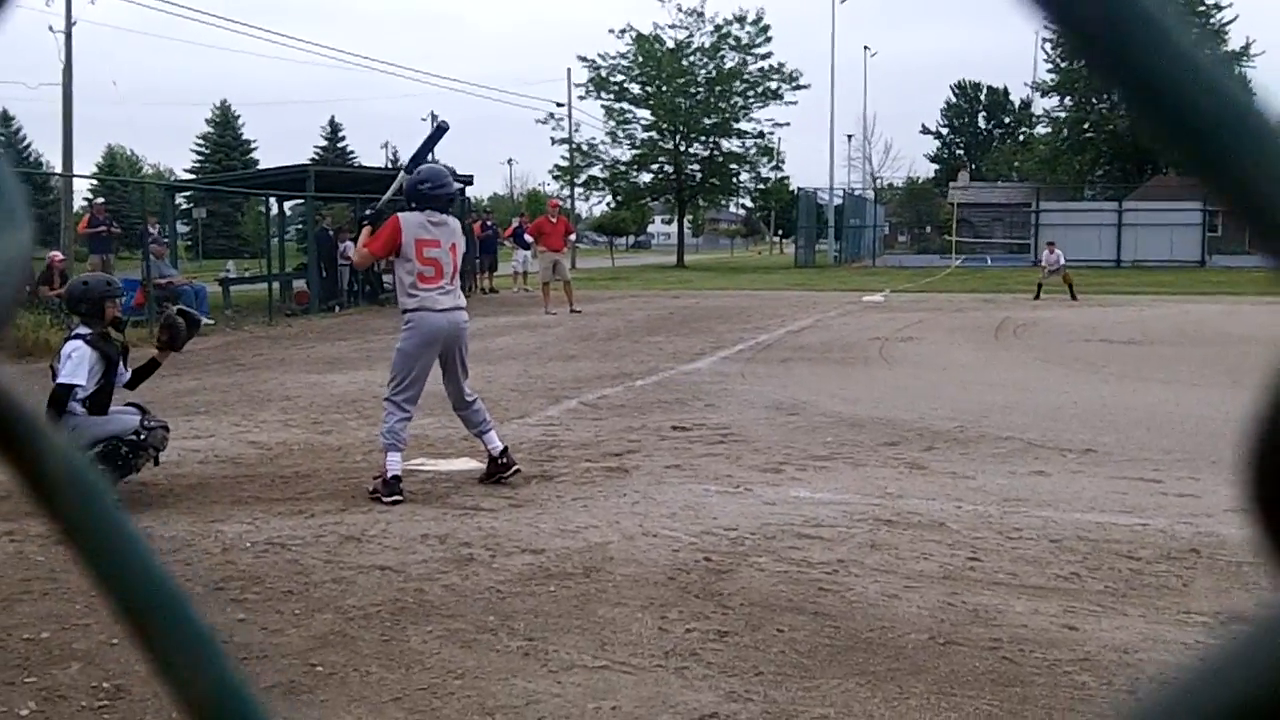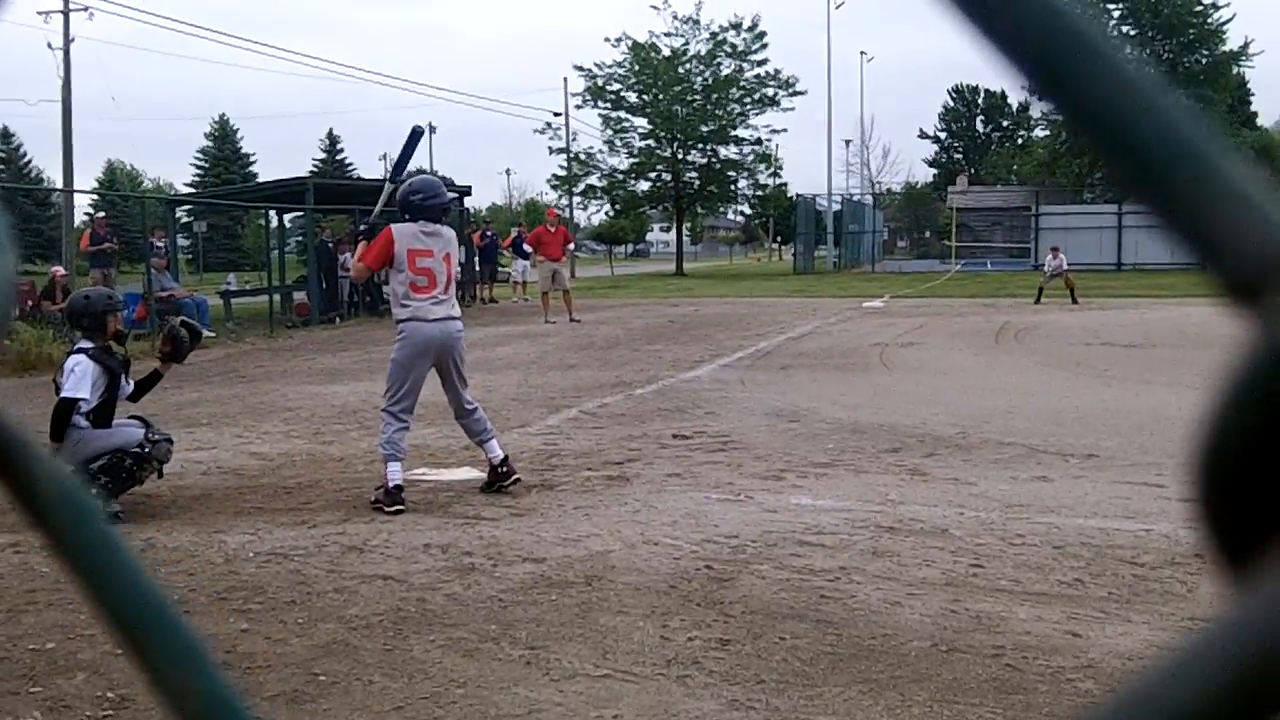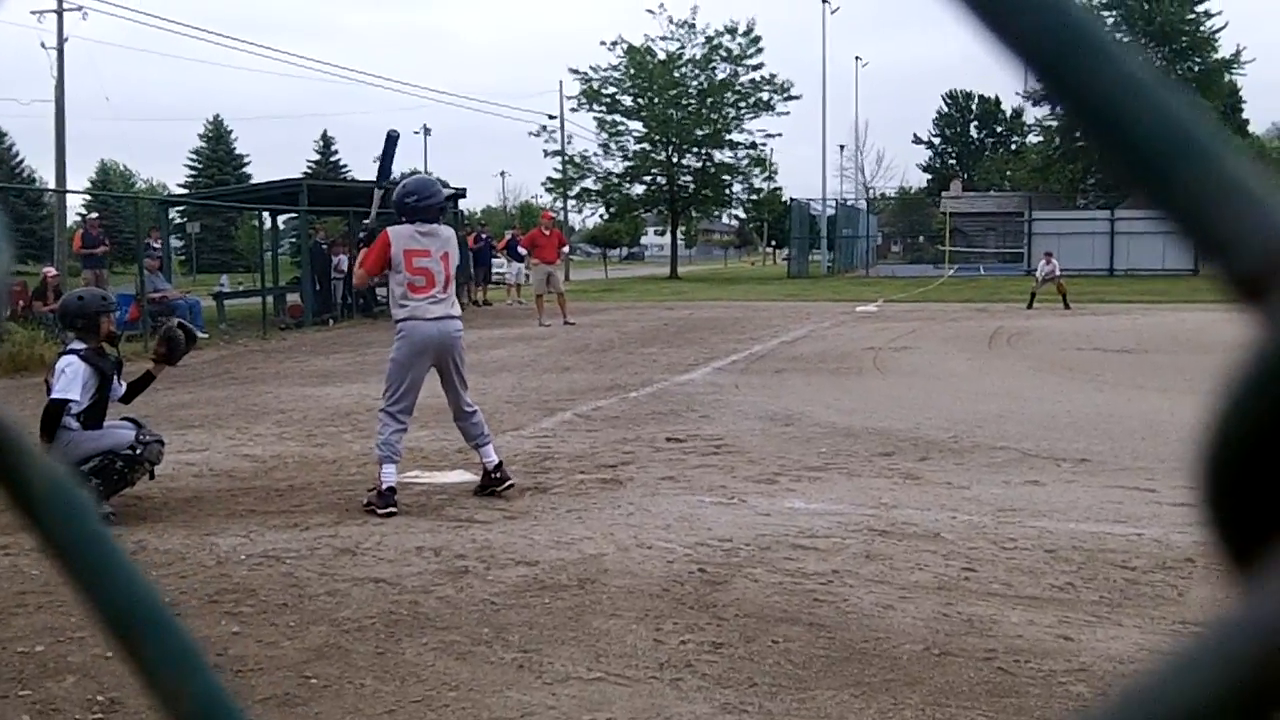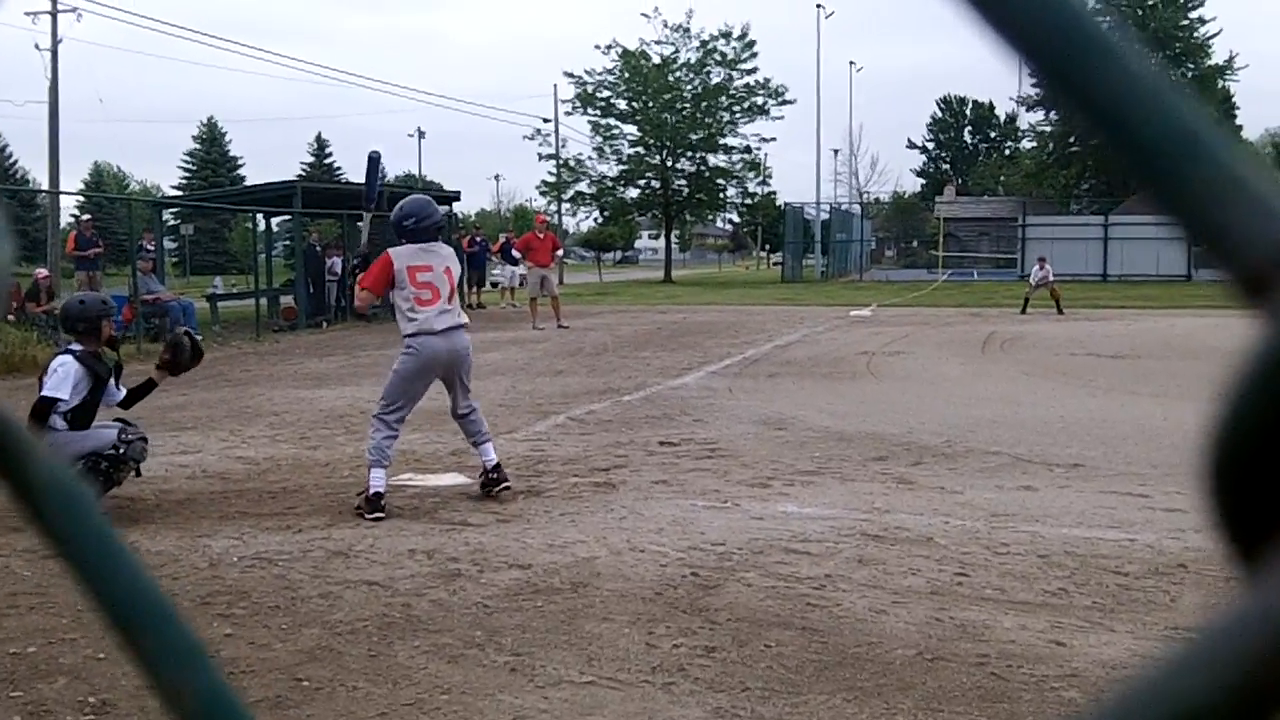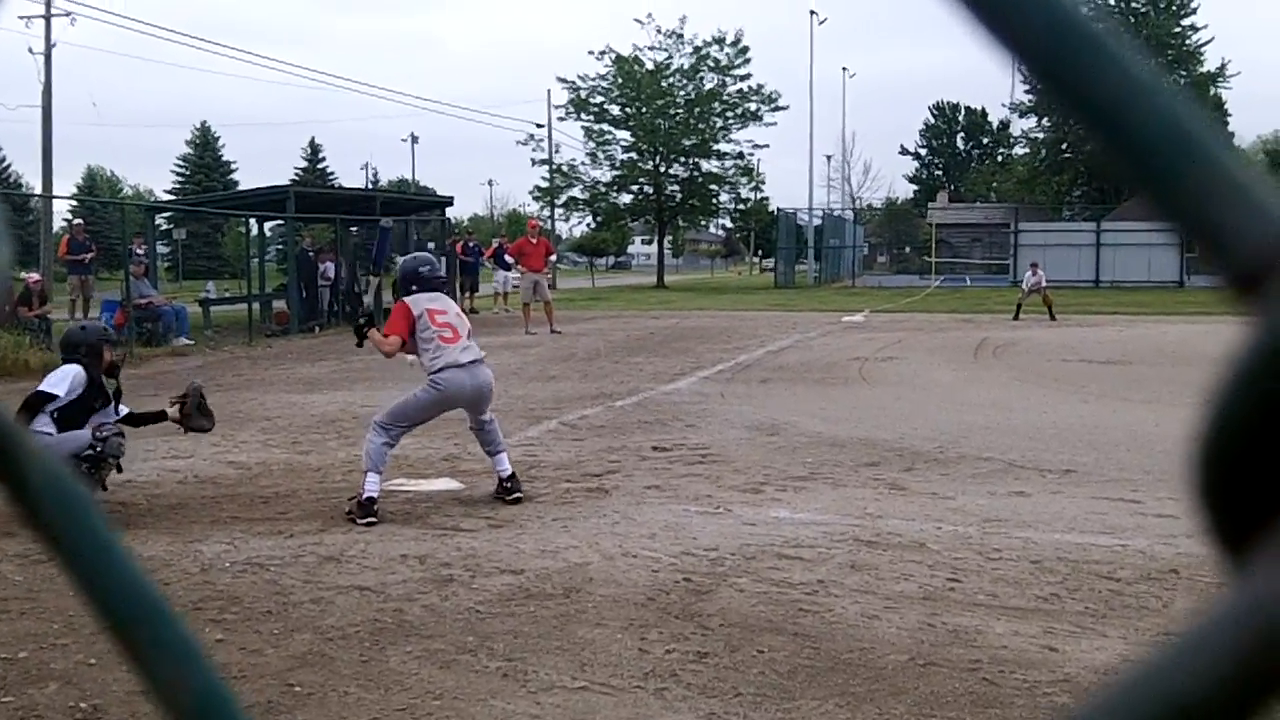
dt=0.3s
person 1, frame 1
left shoulder: (401, 223)
right shoulder: (455, 226)
left elbow: (361, 260)
left wrist: (367, 225)
left hip: (421, 321)
right hip: (457, 318)
left knee: (399, 400)
right knee: (462, 393)
left ankle: (391, 479)
right ankle: (500, 457)
person 1, frame 2
left shoulder: (395, 234)
right shoulder: (450, 236)
left elbow: (358, 273)
left wrist: (363, 240)
left hip: (414, 331)
right hip: (451, 328)
left knee: (396, 411)
right knee: (463, 402)
left ankle: (392, 488)
right ankle: (500, 465)
person 1, frame 3
left shoulder: (392, 236)
right shoulder: (449, 235)
left elbow: (360, 280)
left wrist: (365, 245)
left hip: (413, 331)
right hip: (450, 328)
left knee: (394, 412)
right knee: (462, 403)
left ankle: (386, 489)
right ankle: (495, 470)
person 1, frame 4
left shoulder: (392, 257)
right shoulder: (448, 253)
left elbow: (361, 303)
left wrist: (359, 277)
left hip: (422, 346)
right hip: (459, 340)
left knee: (386, 418)
right knee: (464, 408)
left ankle: (374, 493)
right ankle: (494, 470)
person 1, frame 5
left shoulder: (407, 304)
right shoulder: (450, 303)
left elbow: (390, 348)
left wrist: (368, 330)
right wrist: (405, 339)
left hip: (447, 381)
right hip: (482, 376)
left knee: (383, 428)
right knee: (483, 420)
left ankle: (368, 501)
right ankle: (508, 481)
person 2, frame 1
left shoulder: (104, 342)
right shoulder: (81, 347)
left elbow: (128, 381)
right elbow: (59, 395)
left wrist: (161, 355)
left hip: (89, 421)
right hip: (72, 426)
left knee: (136, 414)
right knee: (154, 432)
person 2, frame 2
left shoulder: (105, 355)
right shoulder: (85, 360)
left elbow: (133, 393)
right elbow: (63, 409)
left wrist: (164, 366)
right wrist: (56, 453)
left hip: (88, 434)
right hip: (76, 440)
left knee: (140, 427)
right knee: (158, 444)
left ankle: (86, 479)
right ankle: (94, 494)
person 2, frame 3
left shoulder: (98, 357)
right shoulder: (76, 361)
left elbow: (124, 395)
right elbow: (53, 410)
left wrist: (157, 367)
right wrist: (46, 453)
left hip: (80, 434)
right hip: (66, 441)
left knee: (132, 429)
right knee: (148, 444)
person 2, frame 4
left shoulder: (99, 365)
right shoulder: (71, 362)
left elbow: (125, 401)
right elbow: (41, 408)
left wrist: (158, 376)
left hip: (71, 437)
right hip: (54, 442)
left knee: (126, 431)
right knee: (133, 442)
person 2, frame 5
left shoulder: (97, 390)
right shoulder: (75, 371)
left elbow: (132, 419)
right elbow: (33, 403)
left wrist: (168, 414)
right hip: (39, 445)
right knee: (110, 439)
